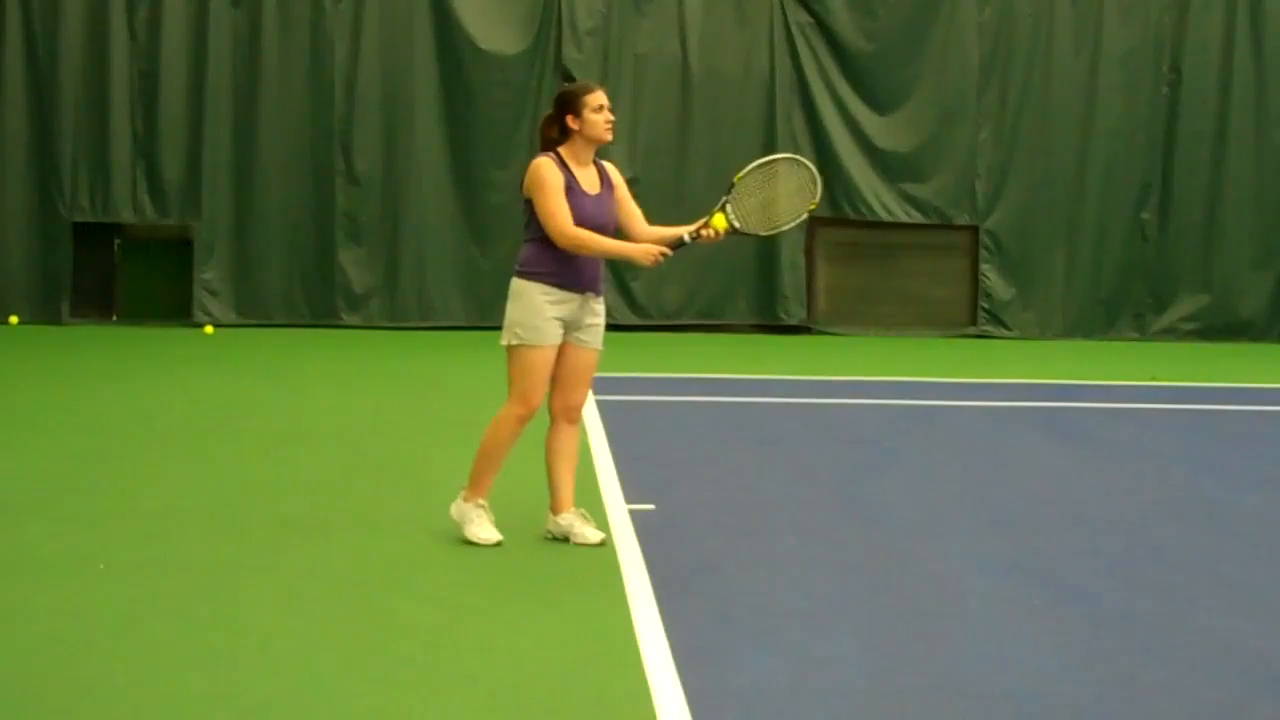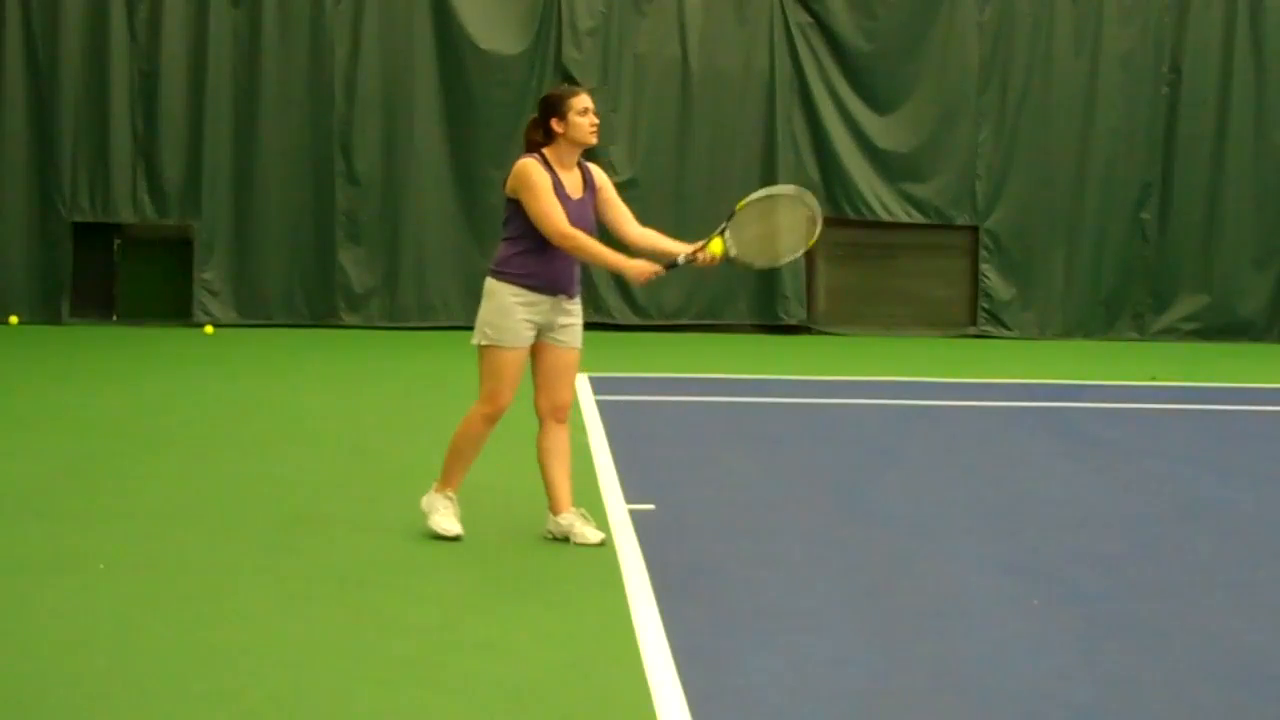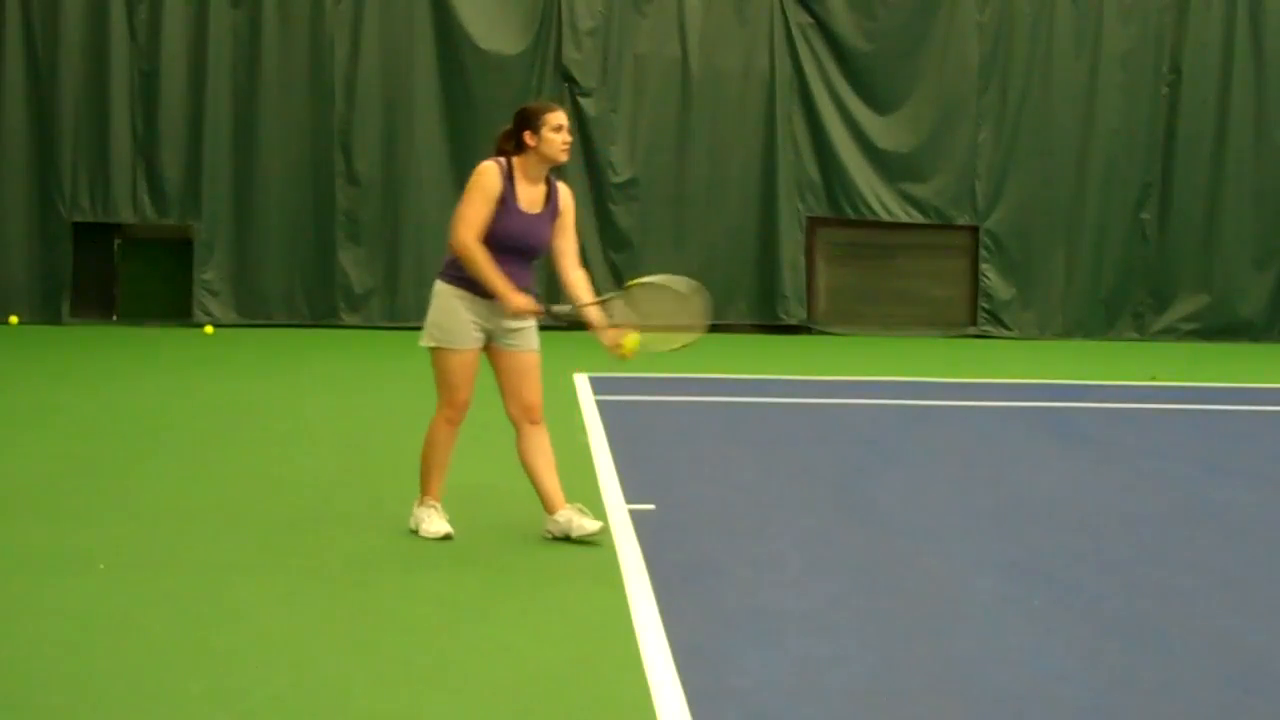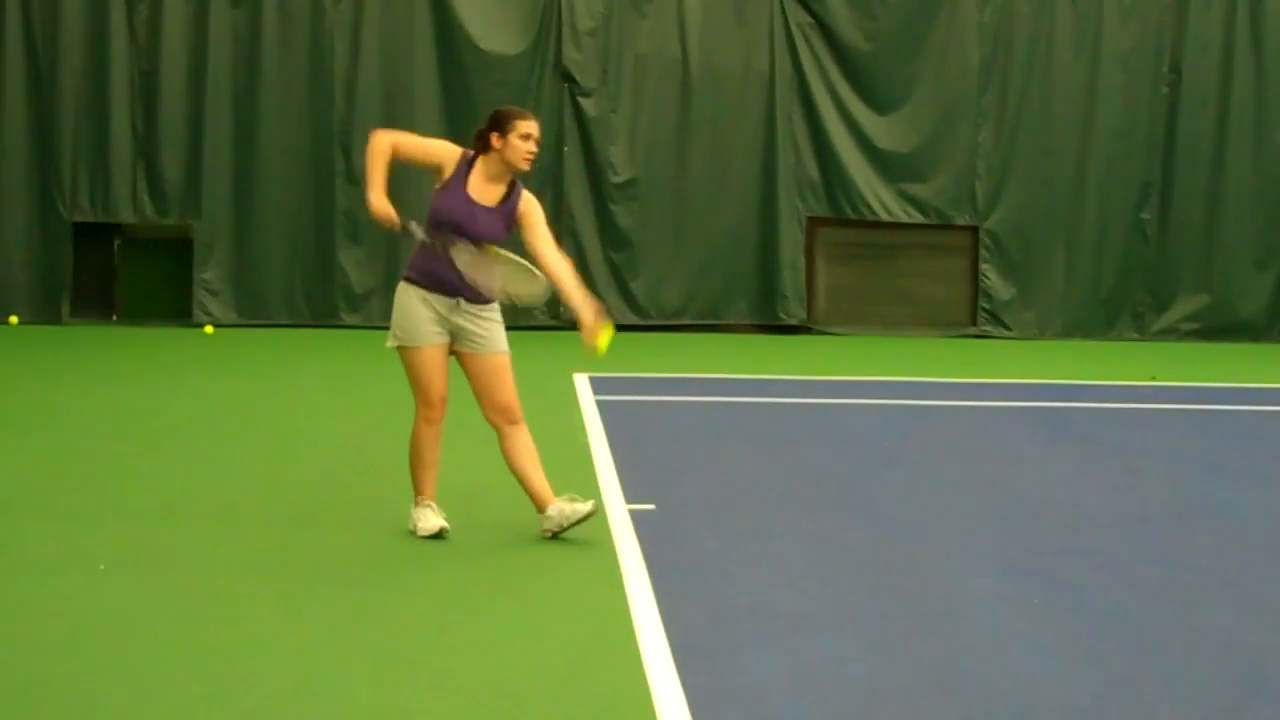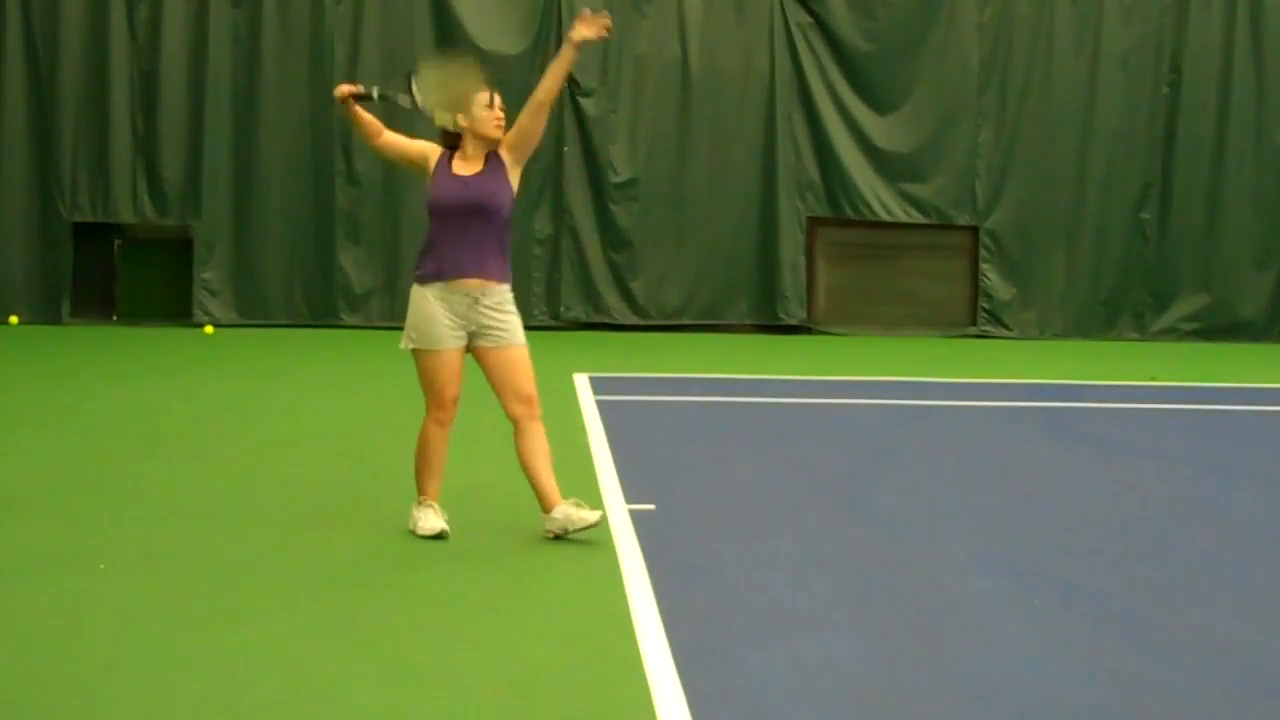
dt=0.3s
person 1, frame 1
left shoulder: (608, 173)
right shoulder: (545, 168)
left elbow: (641, 232)
right elbow: (565, 234)
left wrist: (693, 230)
right wrist: (629, 251)
left hip: (589, 302)
right hip: (542, 296)
left knee: (570, 411)
right knee: (524, 406)
left ankle: (563, 513)
right ankle: (472, 501)
person 1, frame 2
left shoulder: (594, 176)
right shoulder: (530, 169)
left elbow: (632, 231)
right elbow: (561, 235)
left wrist: (689, 251)
right wrist: (624, 265)
left hip: (564, 304)
right hip: (514, 297)
left knee: (557, 412)
right knee: (493, 406)
left ankle: (562, 513)
right ankle: (441, 496)
person 1, frame 3
left shoulder: (560, 195)
right shoulder: (491, 174)
left elbow: (569, 267)
right elbow: (463, 240)
left wrist: (598, 321)
right wrist: (505, 293)
left hip: (515, 313)
right hip: (462, 301)
left knee: (529, 413)
right knee: (453, 409)
left ankle: (559, 512)
right ankle: (428, 505)
person 1, frame 4
left shoulder: (523, 203)
right shoulder: (454, 162)
left elbow: (551, 257)
right elbow: (385, 139)
left wrist: (583, 307)
right wrist: (375, 192)
left hip: (478, 311)
right hip: (421, 300)
left knee: (508, 413)
right knee: (431, 407)
left ankle: (550, 508)
right ankle: (425, 505)
person 1, frame 5
left shoulder: (509, 159)
right shoulder: (434, 158)
left elbow: (540, 102)
right elbow: (379, 136)
left wrist: (571, 47)
right wrist: (351, 104)
left hip: (494, 303)
right hip: (437, 300)
left knee: (526, 405)
right knee: (442, 409)
left ankle: (555, 510)
right ankle: (426, 505)
